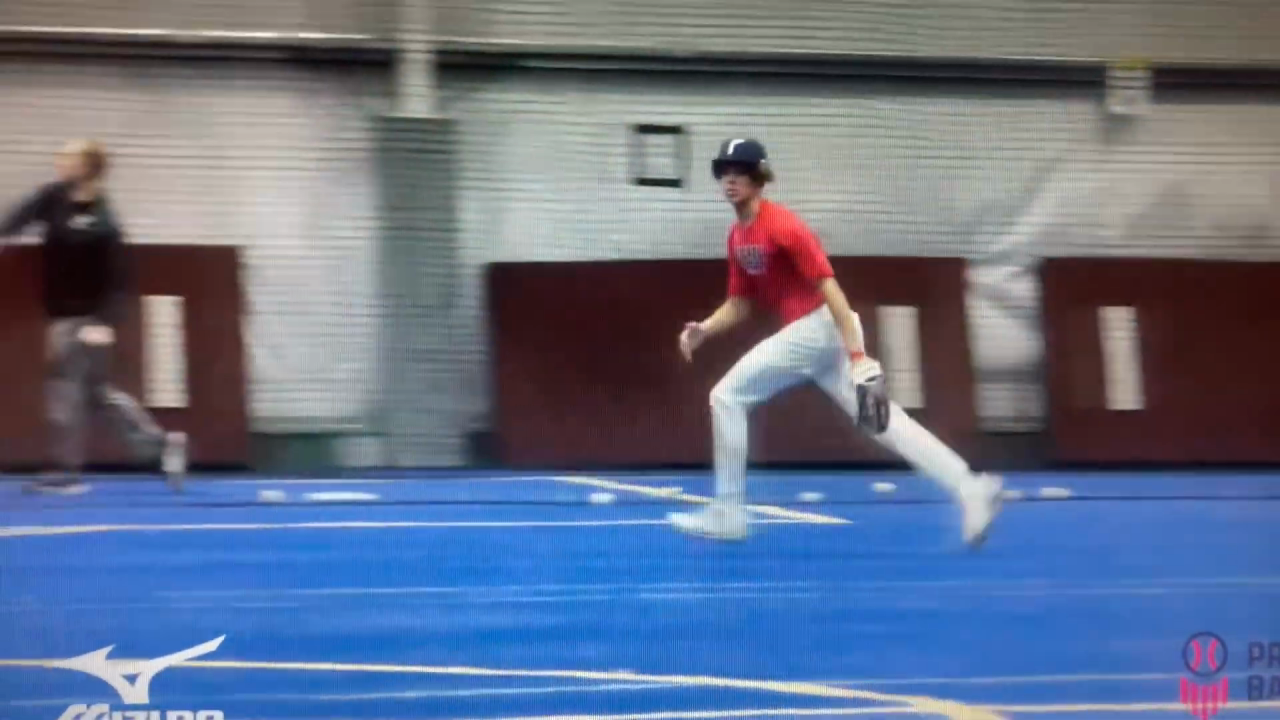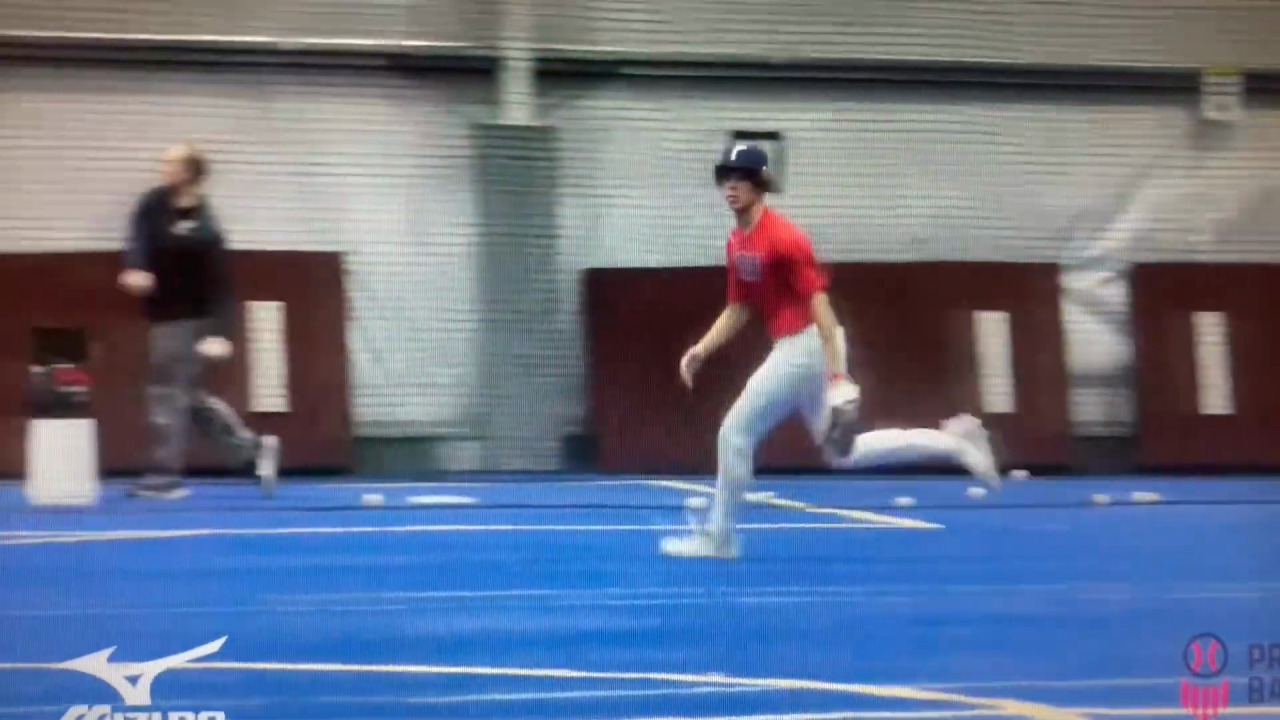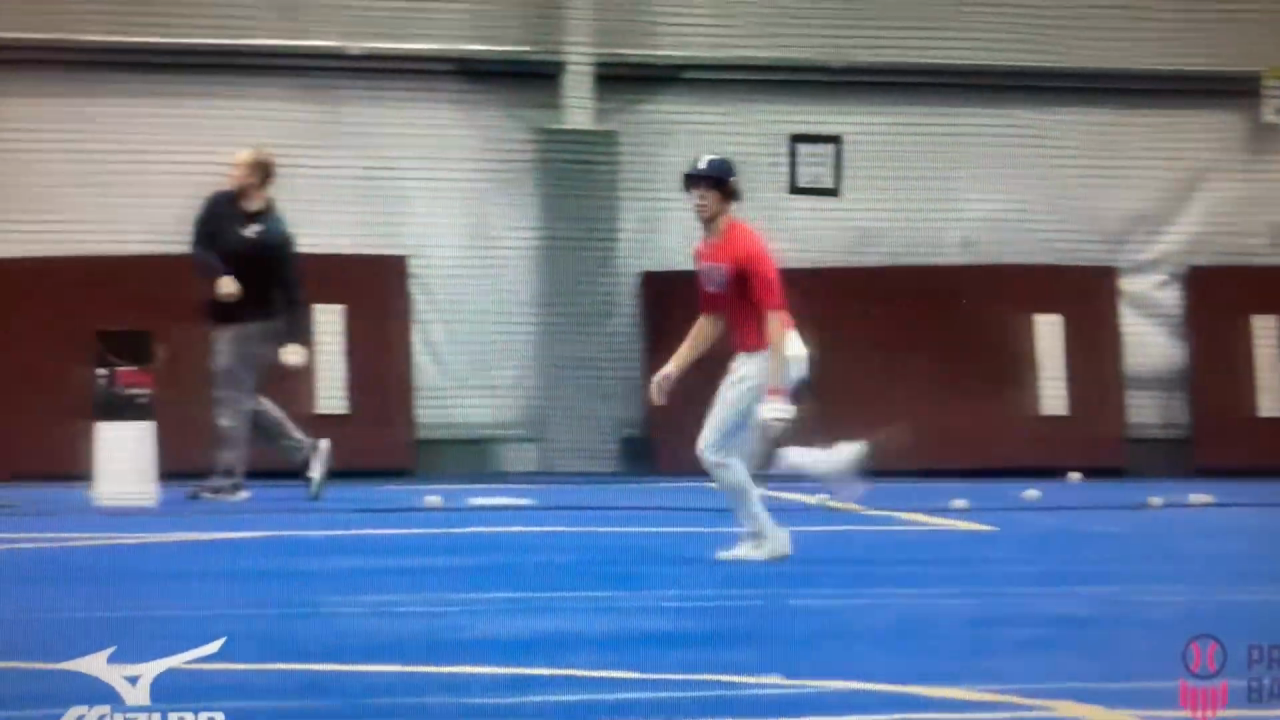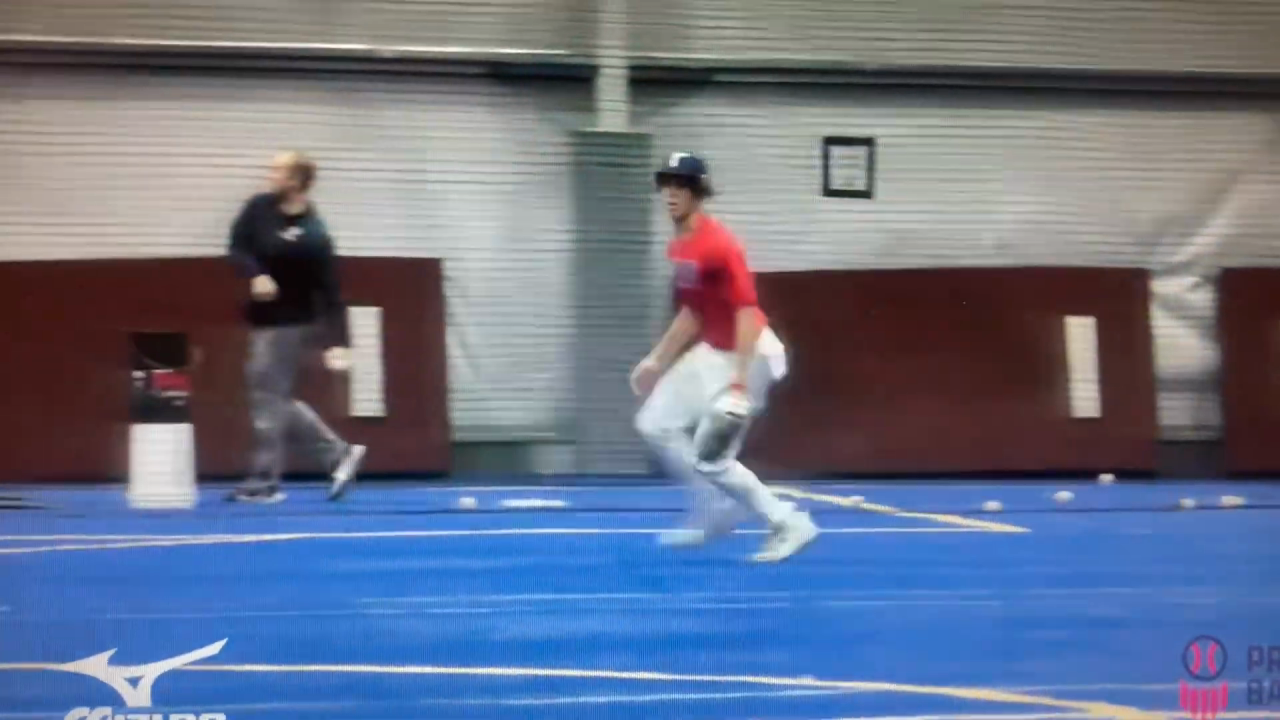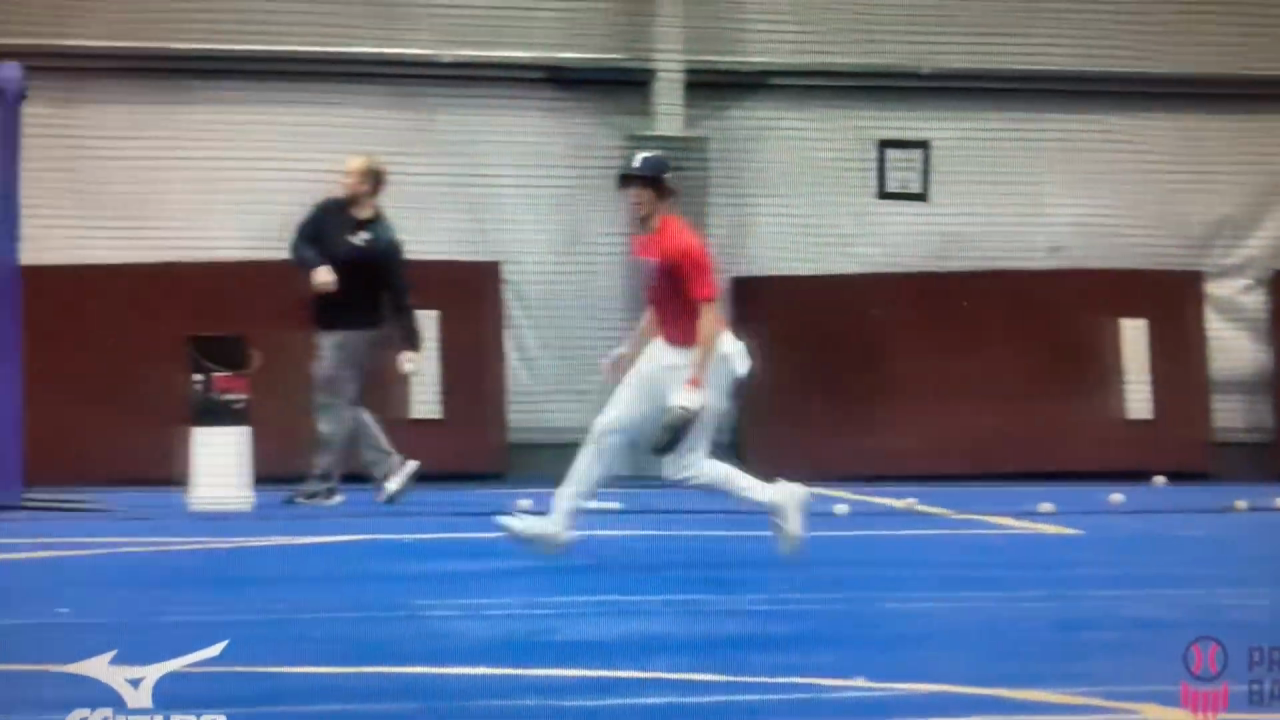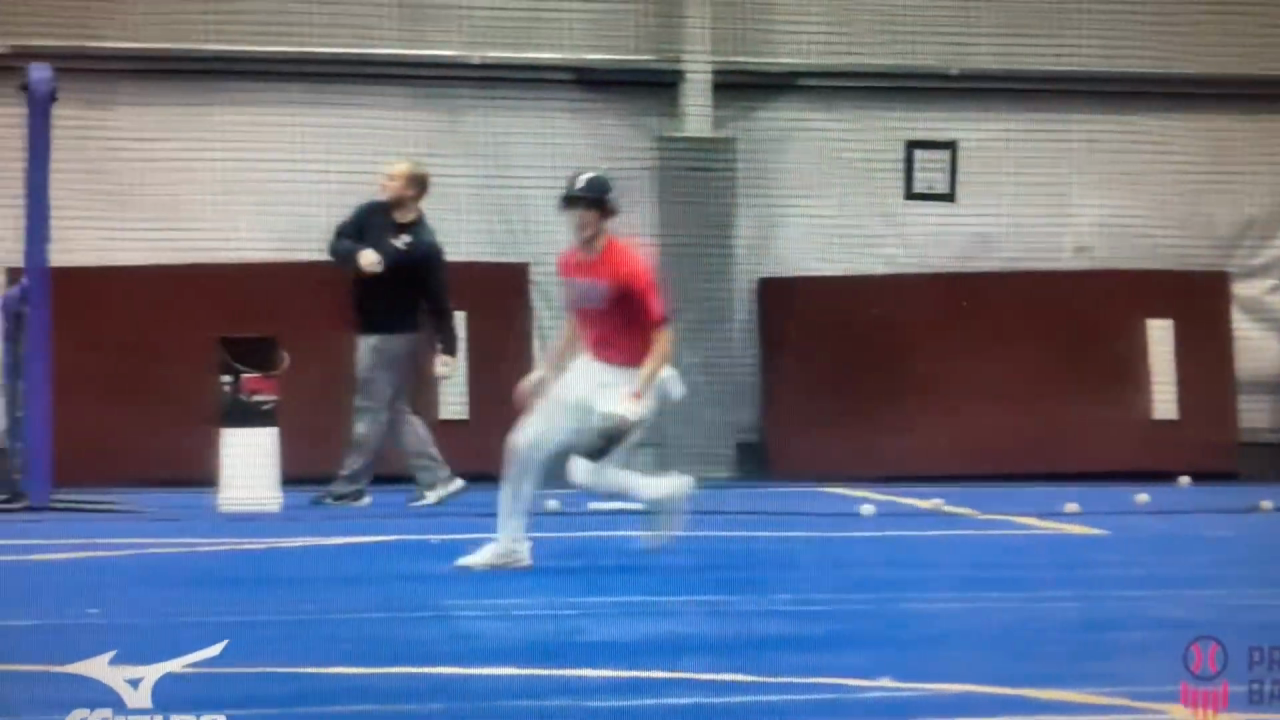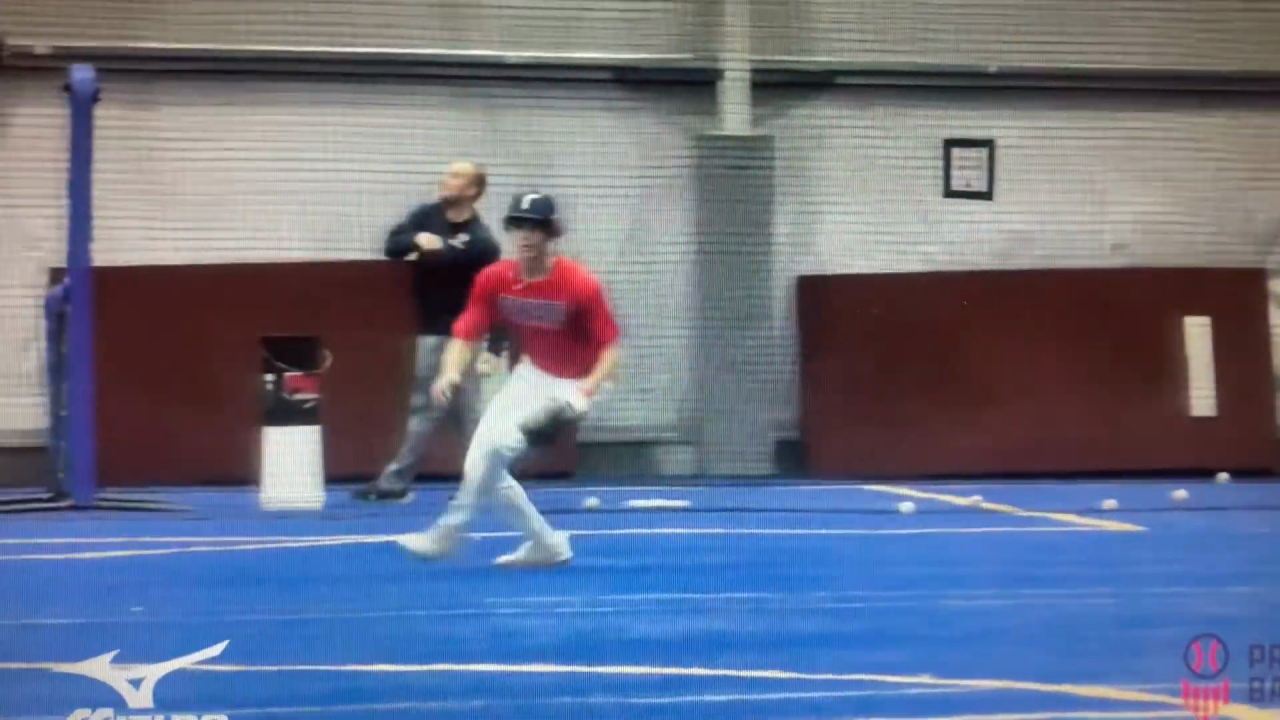
dt=0.1s
person 1, frame 1
left shoulder: (783, 227)
right shoulder: (737, 236)
left elbow: (830, 289)
right elbow: (738, 305)
left wrist: (858, 356)
right wrist: (703, 329)
left hip: (817, 328)
right hip: (804, 332)
left knee: (724, 396)
right knee: (880, 423)
left ankle: (728, 513)
right ankle: (973, 491)
person 1, frame 2
left shoulder: (783, 236)
right shoulder: (735, 241)
left elbow: (820, 305)
right elbow: (737, 310)
left wrist: (837, 378)
right wrist: (701, 349)
left hip: (805, 346)
right hip: (797, 347)
left knee: (735, 432)
right knee: (843, 453)
left ankle: (718, 536)
right ankle: (954, 441)
person 1, frame 3
left shoulder: (748, 249)
right shoulder: (704, 251)
left elbow: (777, 320)
right elbow: (711, 319)
left wrist: (776, 392)
right wrist: (673, 366)
left hip: (771, 360)
right hip: (748, 358)
left knee: (714, 450)
right knee: (718, 448)
left ankle: (763, 535)
right ankle: (836, 459)
person 1, frame 4
left shoulder: (719, 244)
right shoulder: (678, 245)
left elbow: (748, 316)
left wrist: (740, 388)
right wrist: (658, 360)
left hip: (748, 358)
right hip: (712, 353)
left knee: (709, 459)
right knee: (652, 425)
left ankle: (788, 523)
right ankle: (712, 512)
person 1, frame 5
left shoulder: (683, 244)
right shoulder: (643, 240)
left elbow: (711, 313)
left wrist: (695, 381)
right wrist: (630, 348)
left hip: (704, 360)
right hip: (665, 353)
left knee: (681, 467)
right knee: (607, 430)
left ankle: (780, 499)
right ankle: (559, 524)
person 1, frame 6
left shoulder: (630, 267)
right shoulder: (569, 262)
left elbow: (663, 337)
left wrist: (639, 396)
right wrist: (545, 373)
left hip: (633, 379)
right hip: (590, 370)
left knee: (584, 474)
right knee: (523, 447)
left ankle: (664, 491)
right ankle: (509, 545)
person 1, frame 7
left shoulder: (582, 285)
right shoulder: (493, 279)
left elbow: (610, 349)
right elbow: (463, 338)
left wrist: (583, 394)
right wrist: (450, 373)
left hip: (570, 389)
right hip: (530, 376)
left knee: (495, 447)
right knee: (479, 468)
left ankle: (449, 532)
right ankle: (546, 542)
person 2, frame 1
left shoulder: (104, 224)
right shoulder: (56, 196)
left elbow: (116, 280)
left wrist: (105, 323)
left hip: (84, 318)
right hip: (64, 313)
left knee: (66, 390)
right knee: (94, 390)
left ankle: (66, 472)
right ankle: (160, 444)
person 2, frame 2
left shoulder: (205, 230)
right shoulder: (155, 202)
left elbow: (220, 285)
right elbow: (138, 237)
left wrist: (220, 334)
right wrist: (135, 268)
left hip: (186, 321)
right hip: (165, 317)
left knee: (166, 395)
right knee: (188, 395)
left ankle: (166, 476)
right ankle: (253, 447)
person 2, frame 3
left shoulder: (274, 234)
right shoulder: (220, 204)
left elbow: (290, 289)
right elbow: (202, 245)
left wrist: (295, 339)
right wrist: (221, 275)
left hip: (250, 324)
right hip: (226, 320)
left knee: (231, 398)
right knee: (243, 398)
left ankle: (229, 478)
right ankle: (308, 450)
person 2, frame 4
left shoulder: (314, 235)
right shoulder: (260, 206)
left elbow: (331, 292)
right elbow: (237, 244)
left wrist: (338, 342)
right wrist: (254, 273)
left hip: (286, 326)
right hip: (265, 321)
left knee: (268, 401)
right knee: (279, 400)
left ankle: (264, 481)
right ankle: (339, 455)
person 2, frame 5
left shoulder: (382, 241)
right shoulder: (328, 211)
left elbow: (398, 295)
right elbow: (301, 244)
left wrist: (409, 345)
right wrist: (316, 267)
left hip: (353, 330)
right hip: (332, 326)
left knee: (332, 404)
right knee: (343, 405)
left ankle: (324, 483)
right ankle: (391, 467)
person 2, frame 6
left shoulder: (425, 244)
right shoulder: (370, 214)
left elbow: (439, 301)
right elbow: (338, 243)
left wrist: (447, 349)
right wrist: (358, 253)
left hip: (393, 334)
right hip: (371, 330)
left knee: (370, 408)
right knee: (392, 409)
left ankle: (351, 484)
right ankle: (437, 477)
person 2, frame 7
left shoulder: (482, 242)
right shoulder: (427, 216)
right elbow: (393, 244)
left wrist: (493, 347)
right wrist: (415, 240)
left hip: (451, 334)
right hip: (432, 330)
left knee: (426, 406)
right knee: (464, 406)
left ankle: (396, 481)
